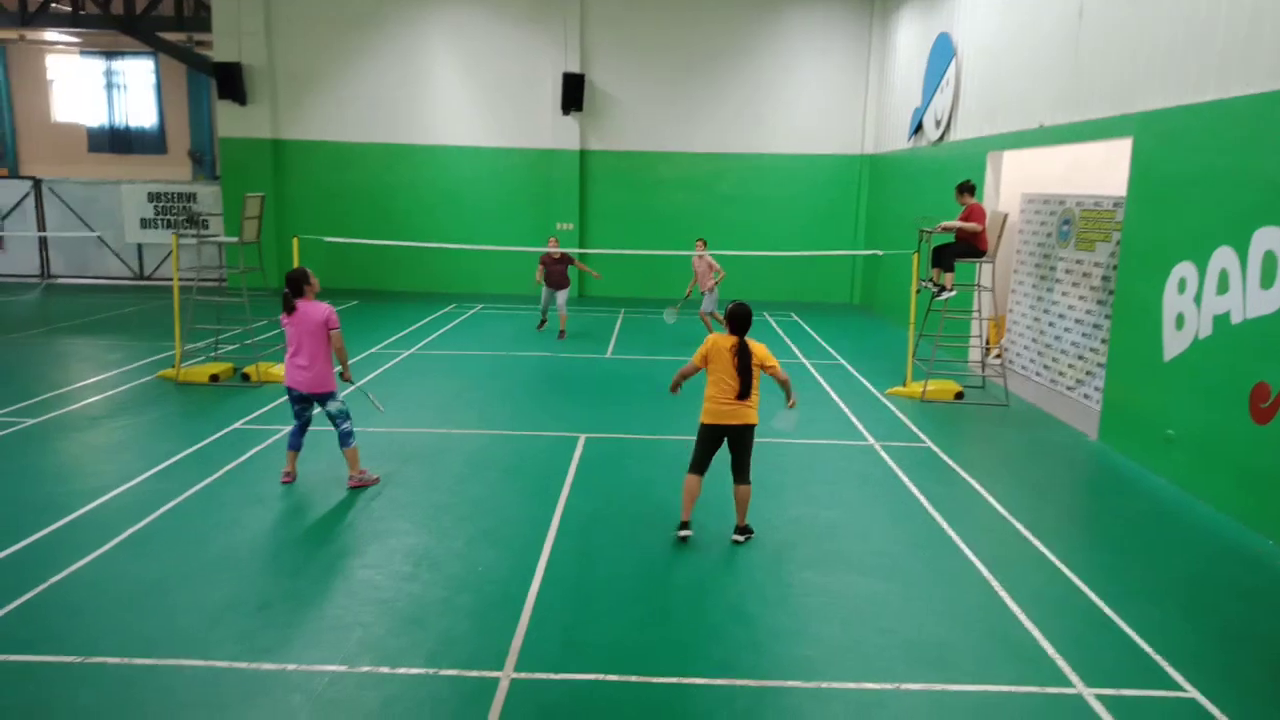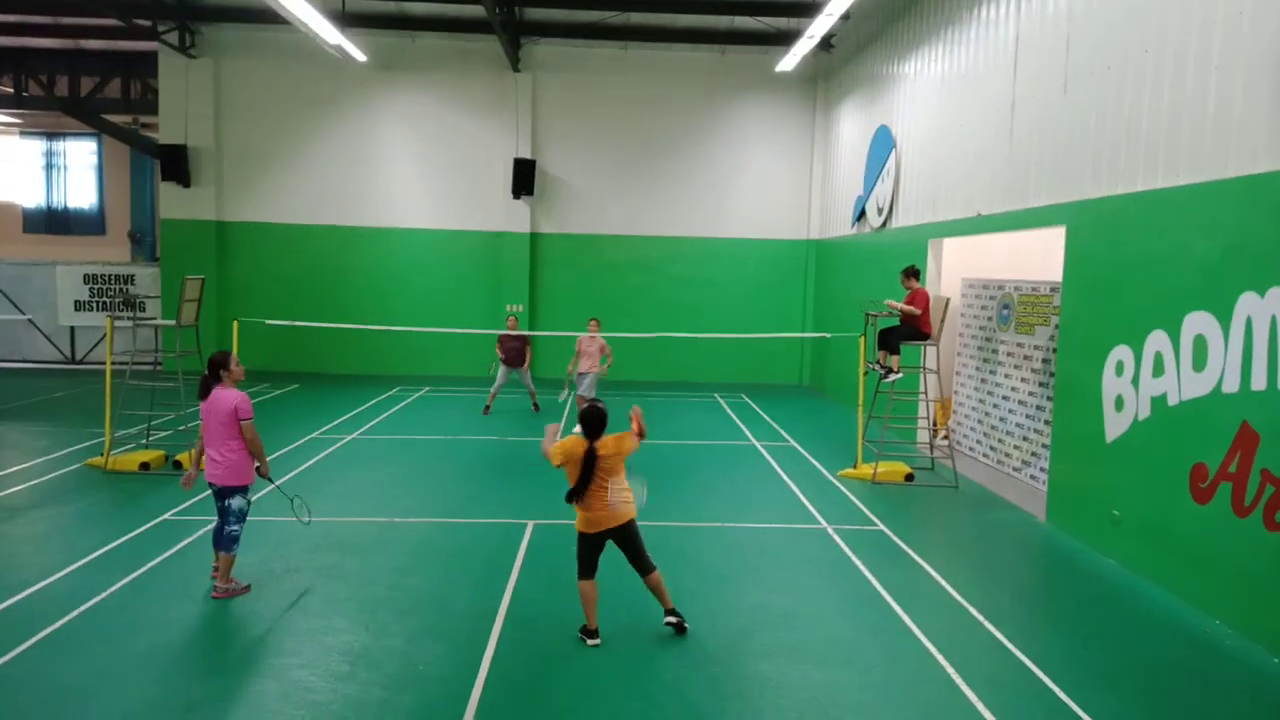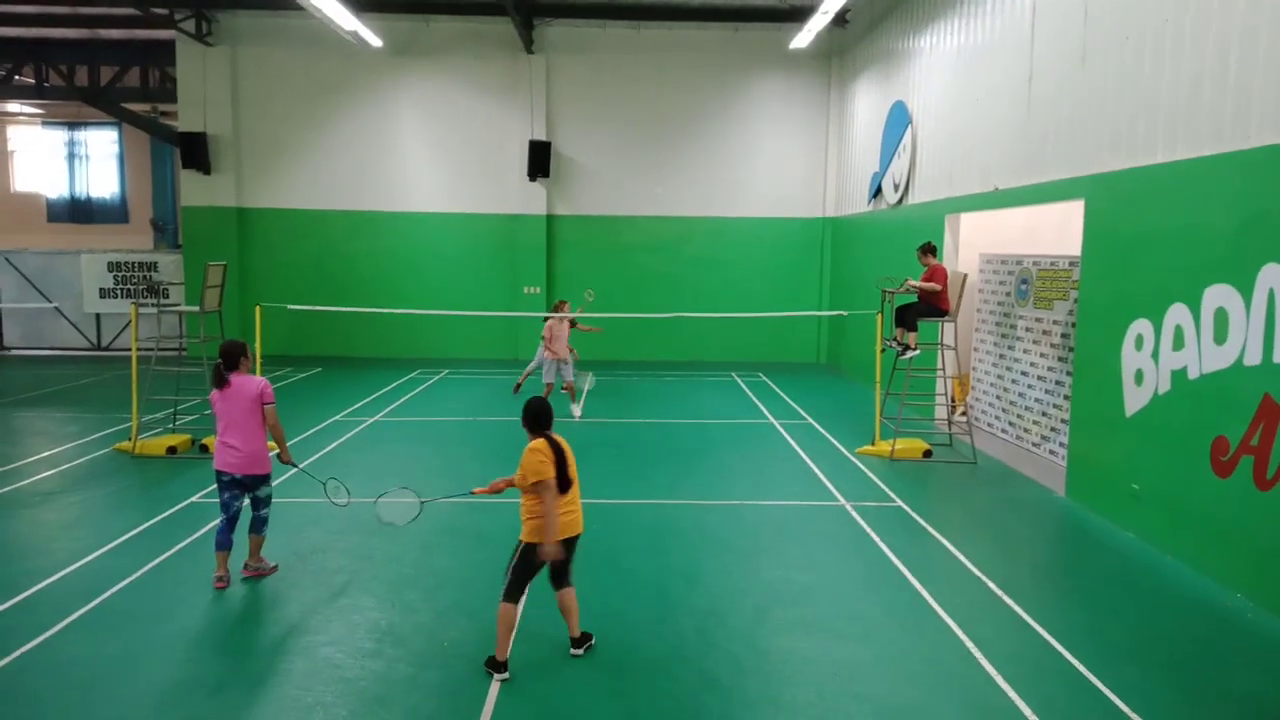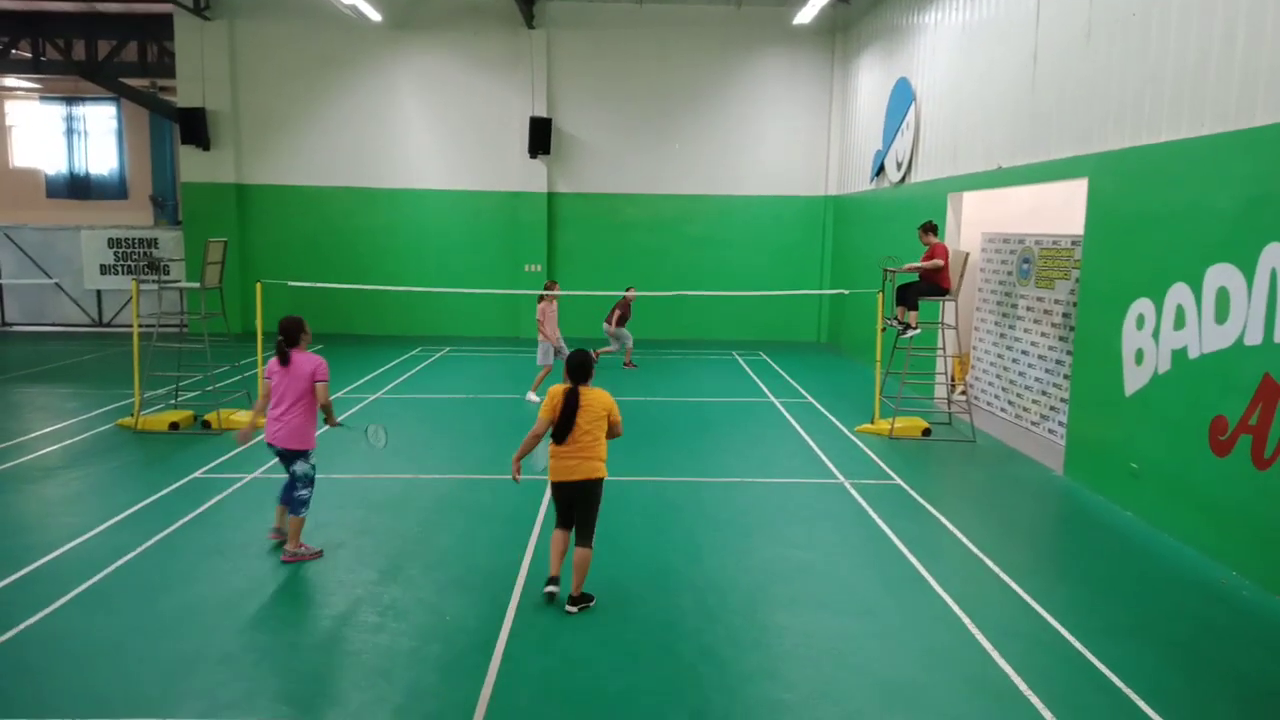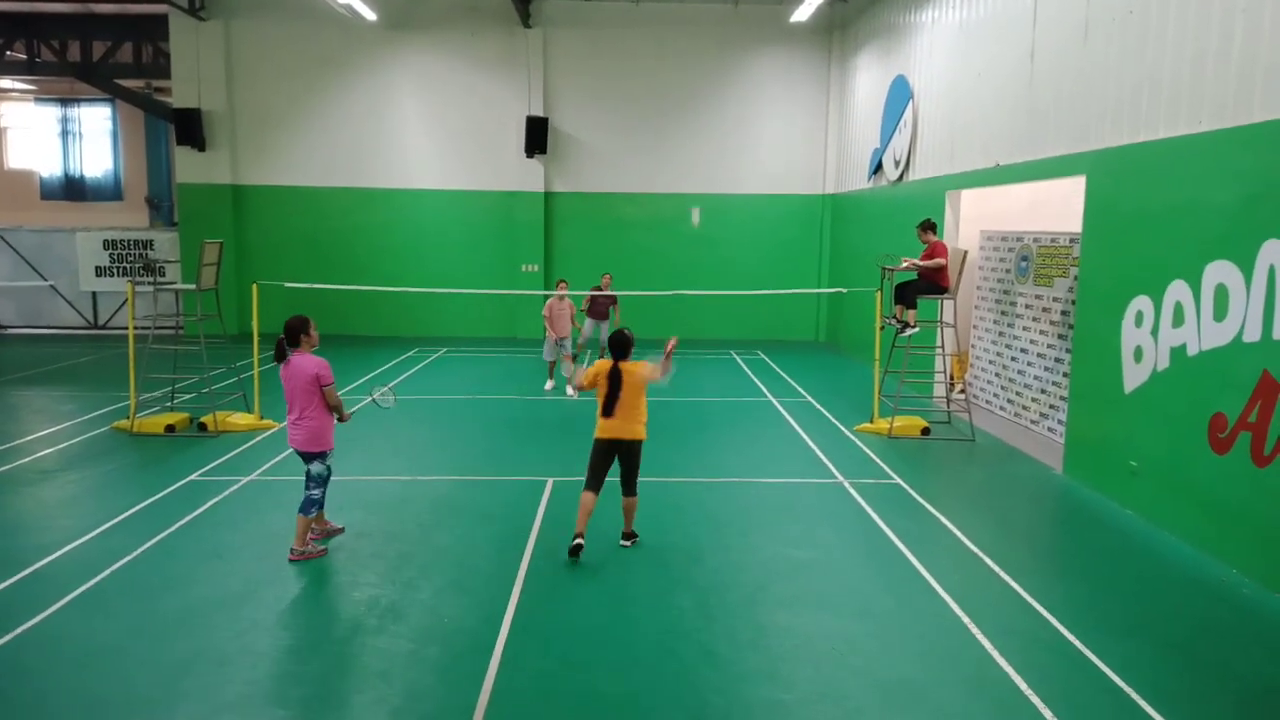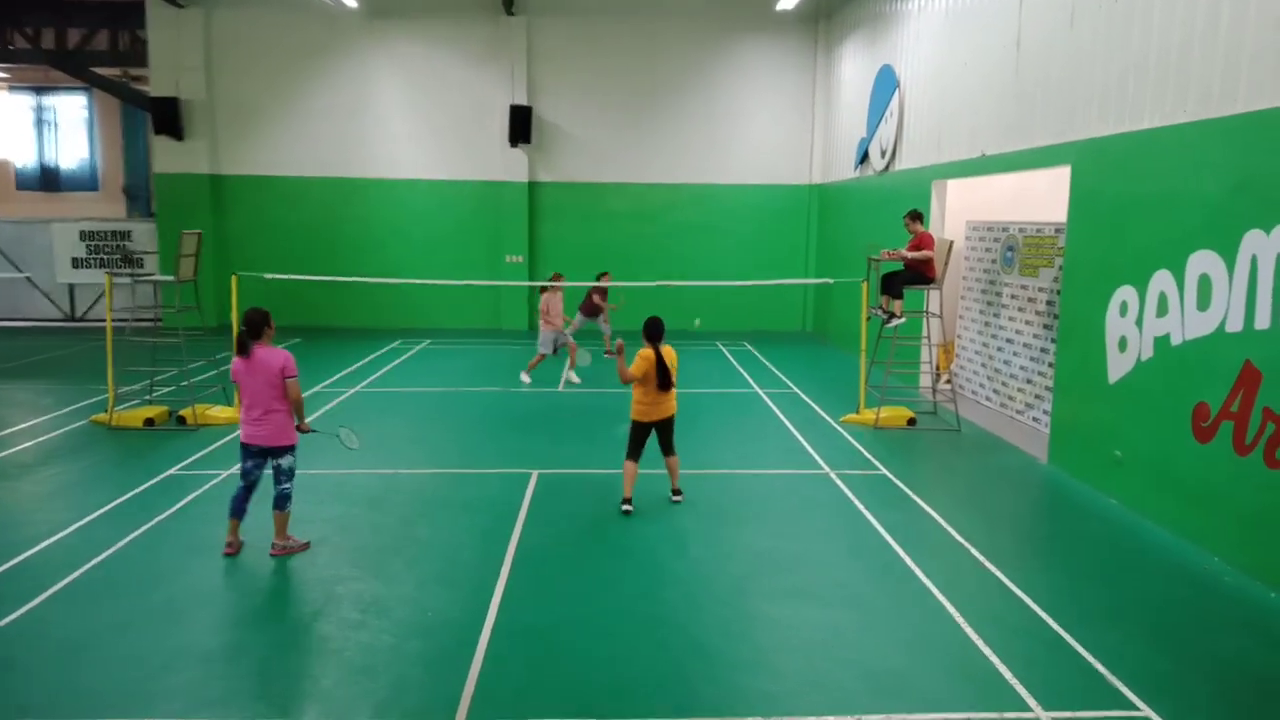
dt=0.7s
person 1, frame 1
left shoulder: (713, 342)
right shoulder: (758, 350)
left elbow: (688, 370)
right elbow: (782, 378)
left wrist: (675, 382)
right wrist: (790, 396)
left hip: (713, 418)
right hip: (744, 421)
left knee: (696, 470)
right knee: (741, 475)
left ankle: (685, 523)
right ankle: (741, 528)
person 1, frame 2
left shoulder: (570, 445)
right shoulder: (615, 444)
left elbow: (549, 453)
right elbow: (640, 435)
left wrist: (551, 433)
right wrist: (638, 420)
left hip: (590, 524)
right hip: (622, 518)
left knee: (586, 574)
right knee: (644, 566)
left ankle: (591, 630)
right ankle: (670, 613)
person 1, frame 3
left shoulder: (535, 449)
right shoulder: (558, 443)
left elbow: (548, 497)
left wrist: (549, 540)
right wrist: (509, 481)
left hip: (541, 534)
right hip: (569, 528)
left knee: (512, 593)
right knee: (562, 581)
left ankle: (500, 661)
right ankle: (577, 639)
person 1, frame 4
left shoulder: (555, 394)
right shoulder: (604, 398)
left elbow: (538, 432)
right elbow: (616, 431)
left wrist: (517, 459)
left hip: (560, 473)
right hip: (590, 474)
left knee: (562, 526)
right knee: (584, 536)
left ankle: (553, 579)
right ankle: (575, 597)
person 1, frame 5
left shoulder: (600, 367)
right shoulder: (640, 369)
left elbow: (580, 385)
right elbow: (663, 371)
left wrist: (578, 372)
right wrist: (668, 355)
left hip: (605, 435)
right hip: (632, 436)
left knee: (591, 486)
right knee: (629, 487)
left ankle: (579, 535)
right ankle: (628, 533)
person 1, frame 6
left shoulder: (644, 355)
right shoulder: (670, 352)
left elbow: (627, 379)
left wrist: (619, 355)
left hip: (642, 414)
right hip: (667, 412)
left knee: (632, 456)
right knee: (668, 449)
left ankle: (627, 499)
right ankle: (676, 490)
person 2, frame 1
left shoulder: (287, 313)
right shoulder: (326, 311)
right elbow: (338, 346)
right wrist: (346, 369)
left hip: (294, 381)
right hip: (321, 382)
left knee: (300, 424)
right knee: (343, 423)
left ankle: (289, 471)
right ankle: (356, 474)
person 2, frame 2
left shoulder: (208, 399)
right shoulder: (240, 398)
left elbow: (202, 437)
right elbow: (250, 438)
left wrist: (195, 467)
right wrist: (263, 463)
left hip: (214, 474)
right hip: (237, 475)
left knee: (223, 521)
right knee: (234, 526)
left ankle: (218, 566)
right ankle: (223, 584)
person 2, frame 3
left shoulder: (216, 391)
right shoulder: (260, 384)
right elbow: (272, 423)
right wrist: (284, 451)
left hip: (224, 464)
right hip: (254, 463)
left knee: (227, 517)
right knee: (261, 511)
left ankle: (221, 573)
right ankle: (254, 563)
person 2, frame 4
left shoulder: (274, 363)
right shoulder: (316, 363)
left elbow: (264, 398)
right elbow: (323, 401)
left wrist: (250, 425)
right wrist: (330, 418)
left hip: (274, 435)
right hip: (299, 439)
left knee: (294, 480)
right knee: (303, 489)
left ankle: (279, 526)
right ankle: (292, 548)
person 2, frame 5
left shoulder: (285, 365)
right shoulder: (319, 364)
right elbow: (333, 402)
right wrist: (342, 414)
left hip: (297, 435)
right hip: (316, 438)
left knee: (319, 480)
right knee: (314, 489)
left ankle: (320, 525)
right ankle: (299, 546)
person 2, frame 6
left shoulder: (238, 362)
right shoulder: (283, 357)
left elbow: (243, 398)
right elbow: (294, 397)
right wrist: (301, 422)
left hip: (251, 435)
right hip: (281, 435)
left knee: (246, 485)
right knee: (283, 486)
left ankle: (232, 540)
right ankle: (280, 541)
